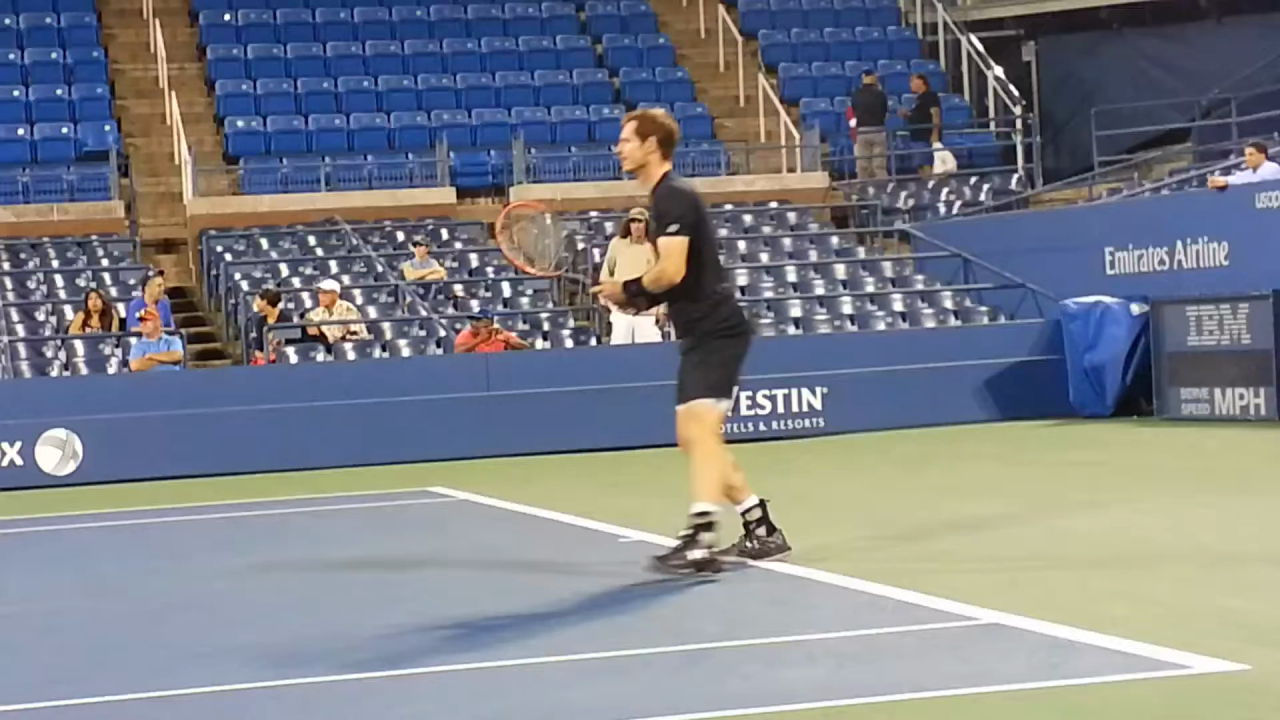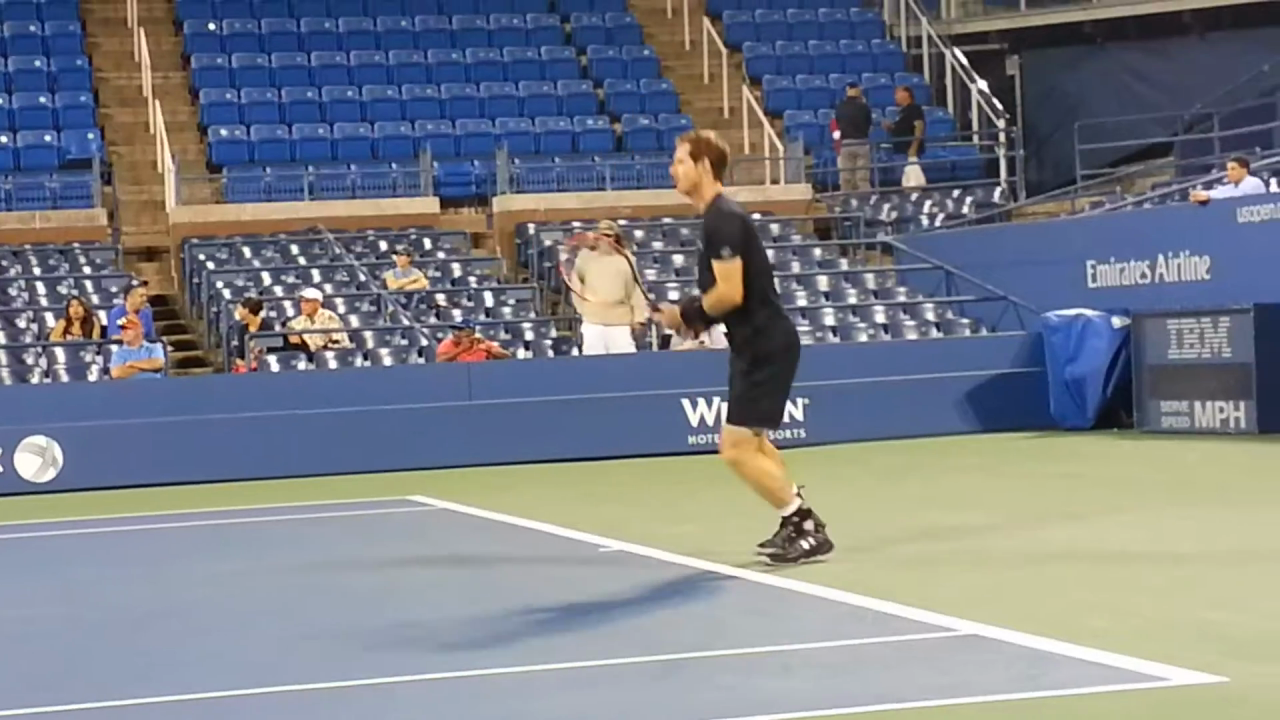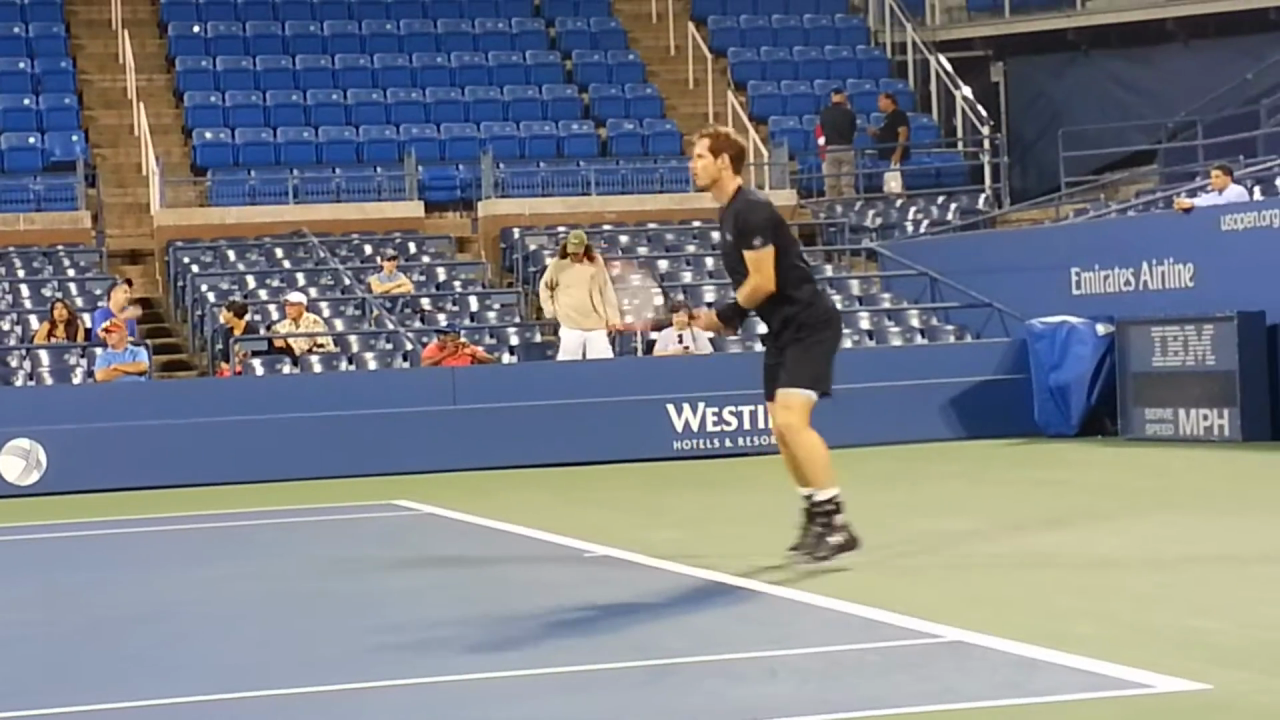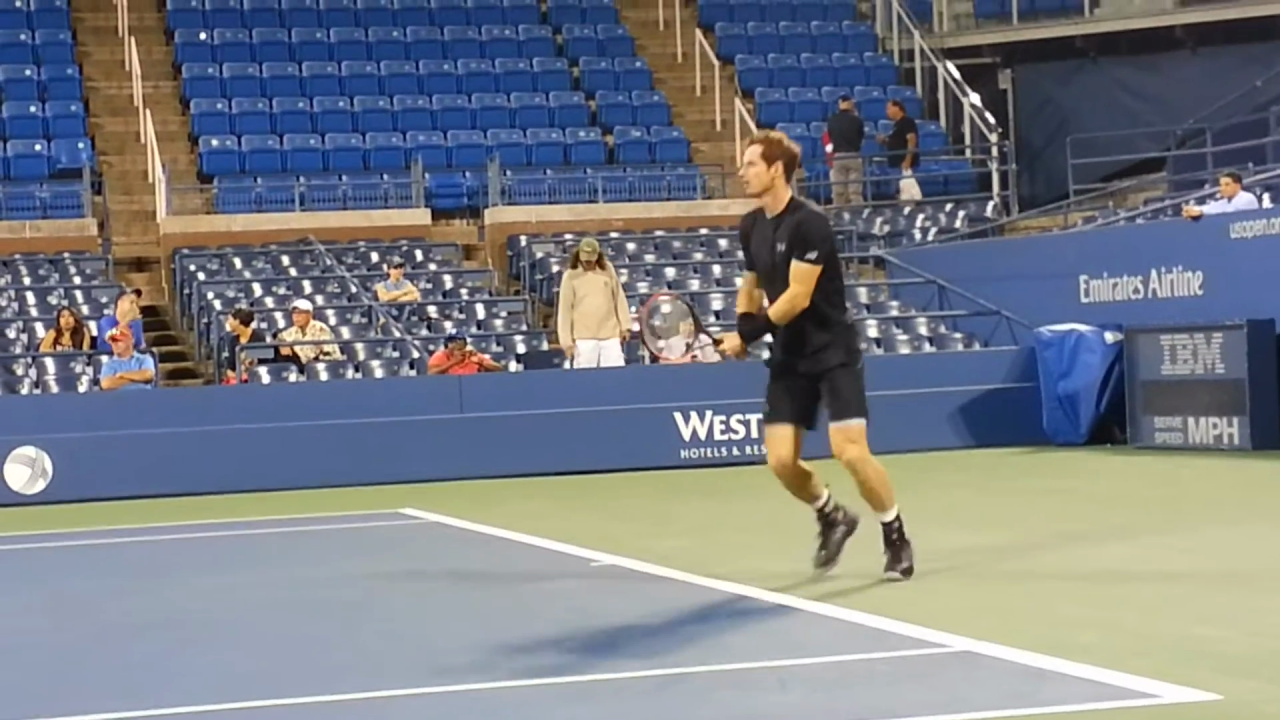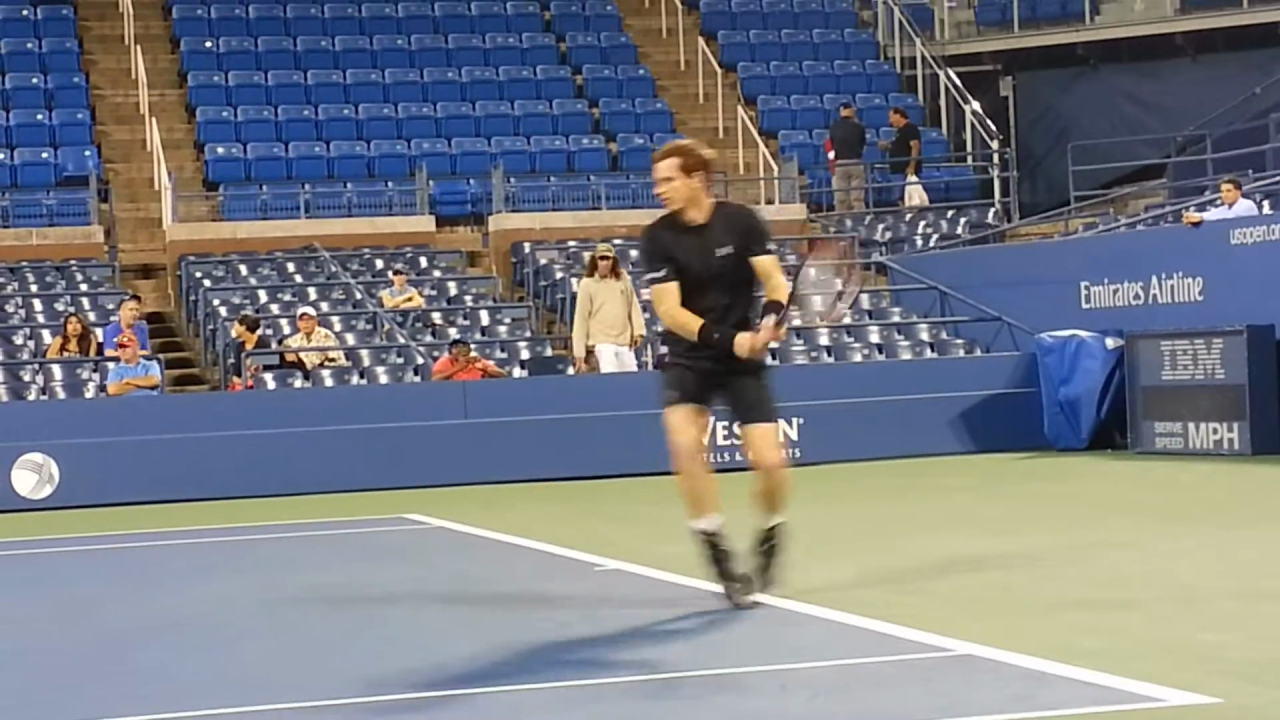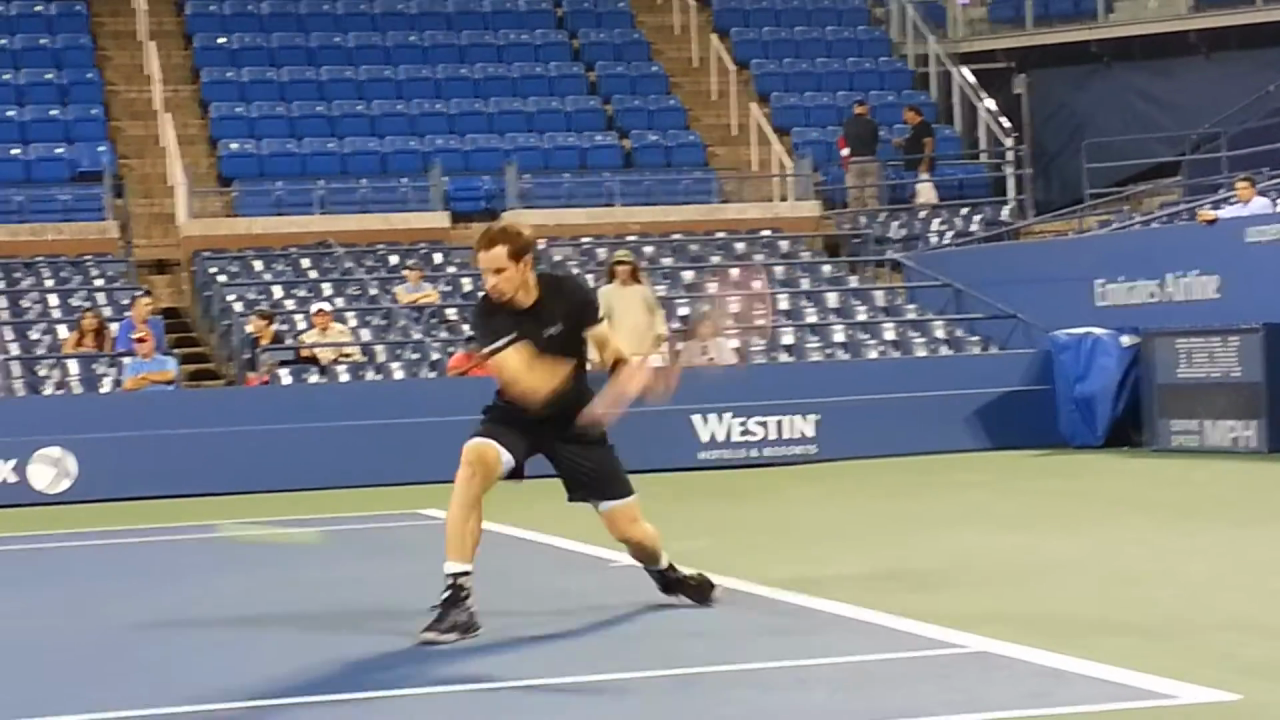
dt=0.4s
person 1, frame 1
left shoulder: (674, 196)
right shoulder: (664, 197)
left elbow: (672, 273)
left wrist: (628, 290)
right wrist: (641, 297)
left hip: (716, 331)
right hip: (700, 332)
left knee: (697, 429)
right knee: (695, 435)
left ankle: (700, 538)
right ankle: (761, 529)
person 1, frame 2
left shoulder: (725, 218)
right shoulder: (715, 216)
left elbow: (729, 293)
left wrist: (686, 315)
right wrist: (695, 316)
left hip: (765, 349)
right hip: (756, 347)
left knee: (737, 450)
right knee: (749, 445)
left ankle: (809, 529)
right ankle: (801, 525)
person 1, frame 3
left shoulder: (752, 210)
right shoulder: (729, 212)
left elbow: (764, 282)
left wrist: (723, 314)
right wrist: (726, 315)
left hip: (810, 326)
right hip: (783, 329)
left knee: (790, 420)
right knee: (784, 429)
left ankle: (834, 518)
right ankle: (822, 517)
person 1, frame 4
left shoulder: (809, 223)
right shoulder: (751, 226)
left elbow: (798, 296)
left wrist: (748, 333)
right wrist: (741, 329)
left hip: (833, 352)
right hip: (788, 358)
left knee: (851, 453)
right knee: (781, 460)
left ankle: (896, 538)
right ankle: (832, 515)
person 1, frame 5
left shoulder: (741, 220)
right shoulder: (658, 238)
left elbow: (774, 279)
right elbow: (668, 312)
left wrist: (771, 322)
right wrist: (728, 339)
left hip: (742, 361)
right hip: (687, 358)
left knee: (770, 459)
right knee: (686, 445)
left ankle: (771, 537)
right ankle: (717, 550)
person 1, frame 6
left shoulder: (569, 293)
right shoulder: (487, 316)
left elbow: (607, 344)
right elbow: (524, 382)
left wrist: (626, 369)
left hip: (575, 419)
right hip: (515, 419)
left knee: (627, 527)
right knee: (473, 469)
left ankle: (667, 574)
right ankle: (457, 599)
